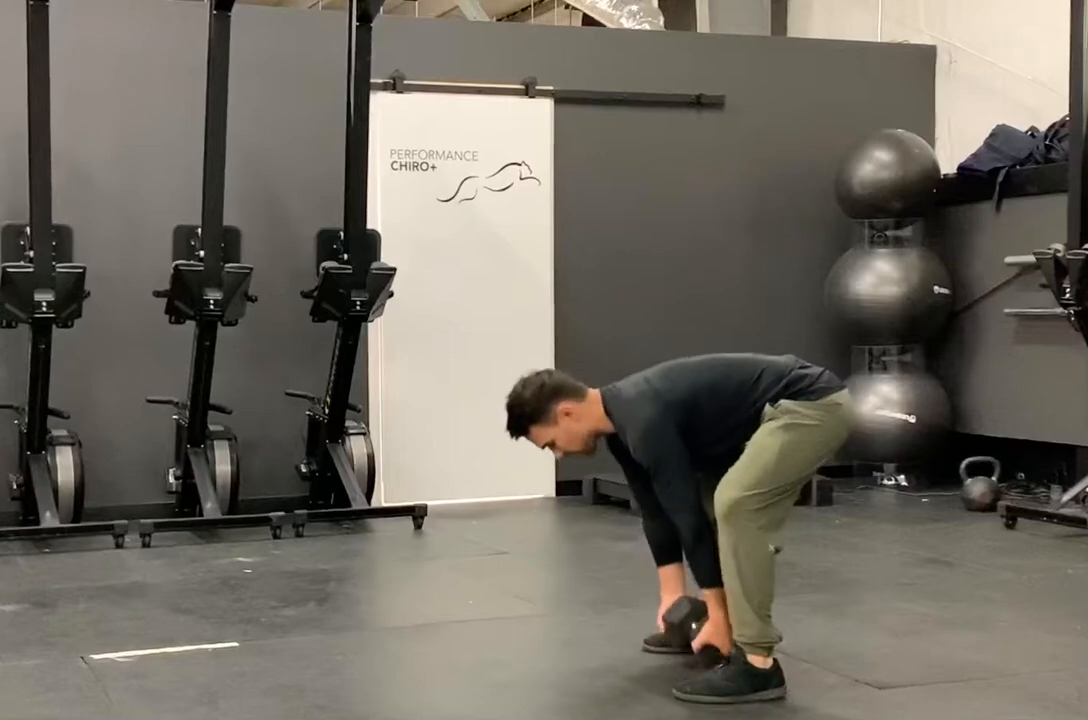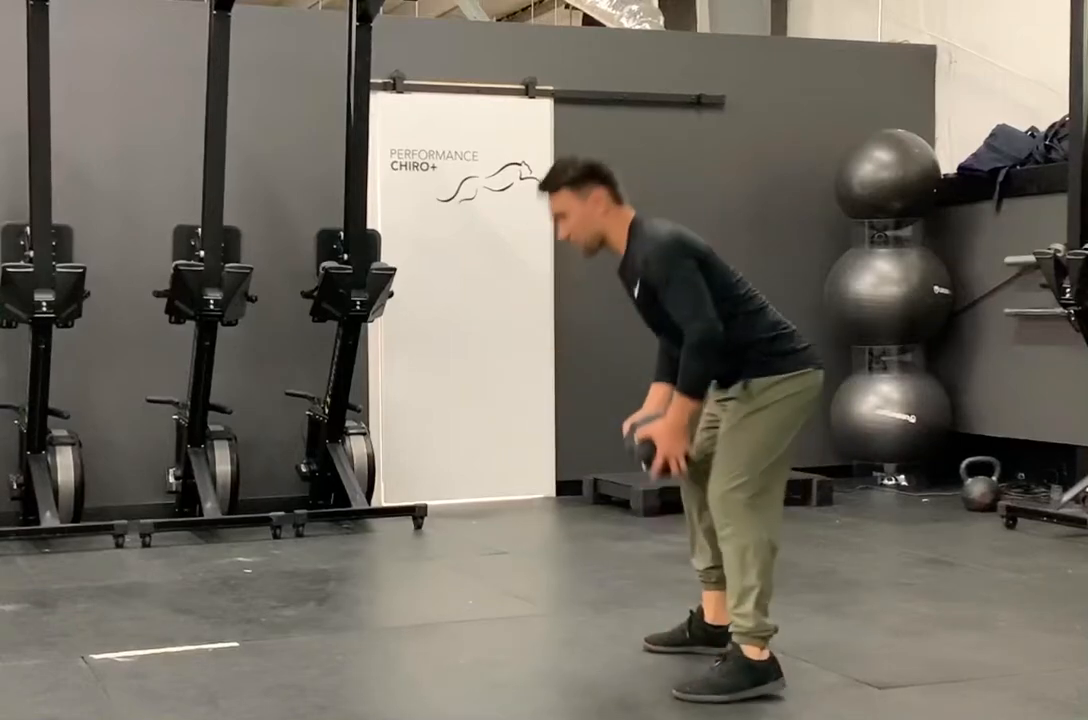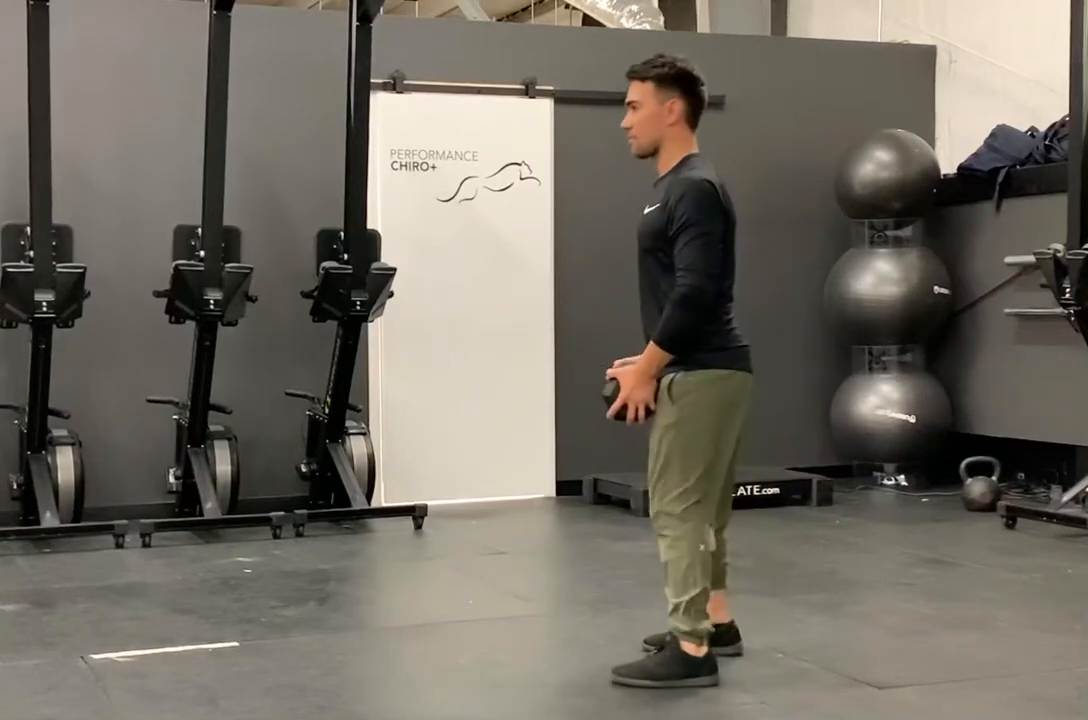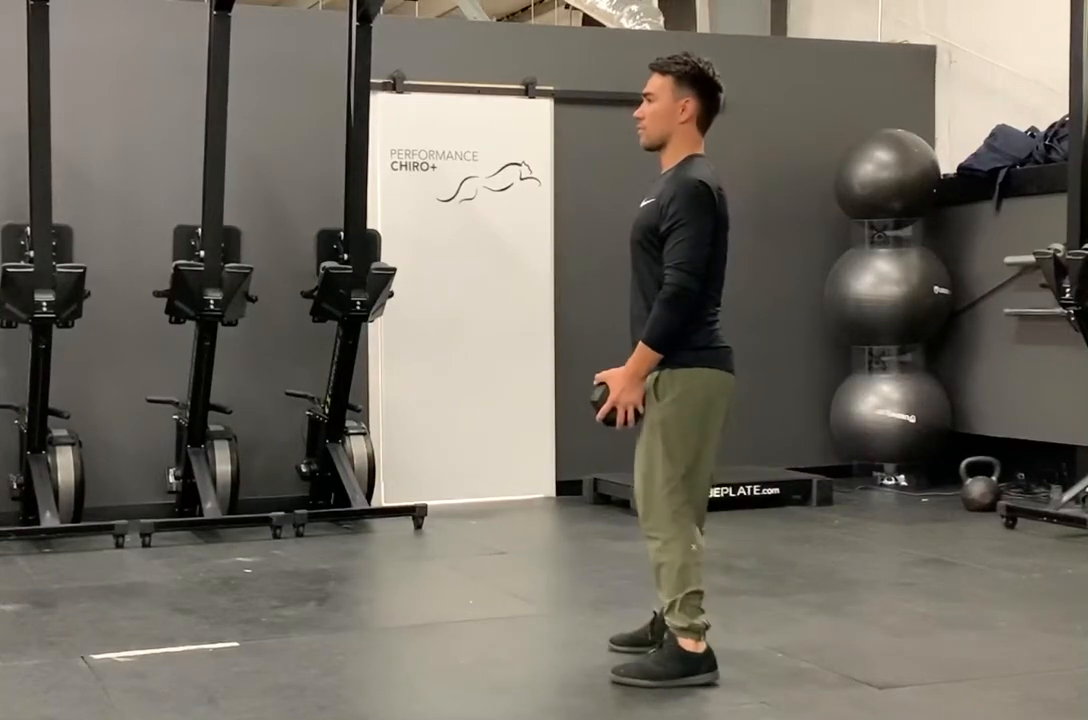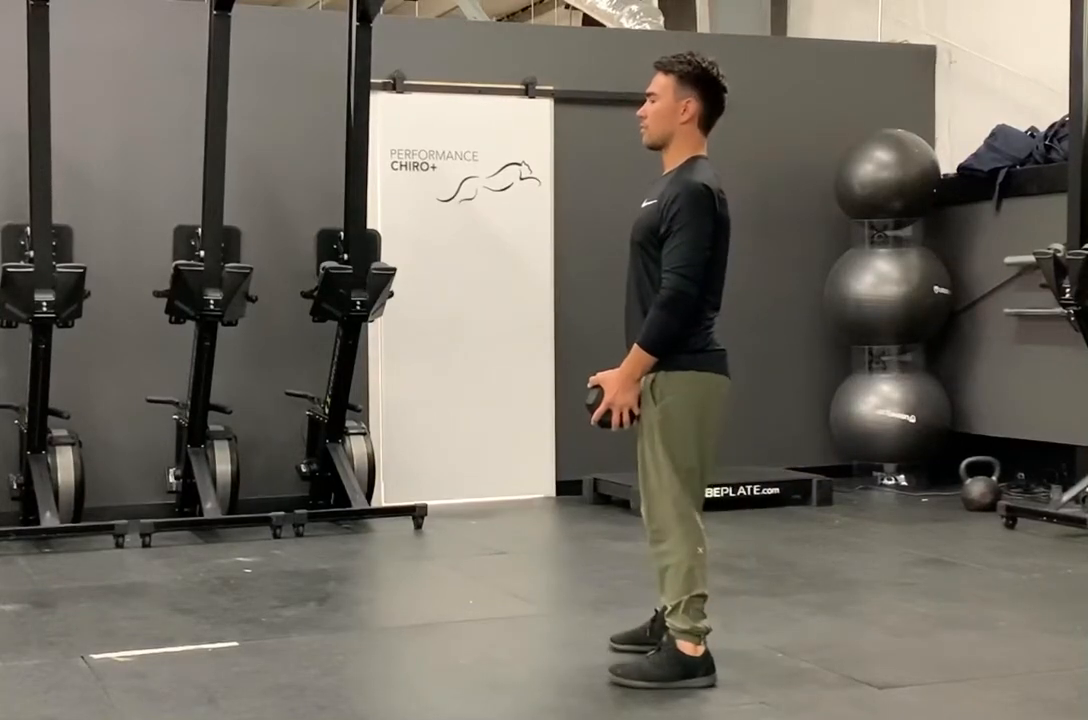
dt=0.4s
person 1, frame 1
left shoulder: (645, 423)
right shoulder: (619, 420)
left elbow: (691, 519)
right elbow: (657, 512)
left wrist: (718, 615)
right wrist: (671, 593)
left hip: (813, 406)
right hip: (786, 405)
right knee: (704, 495)
left ankle: (757, 663)
right ankle: (708, 628)
person 1, frame 2
left shoulder: (661, 249)
right shoulder: (636, 262)
left elbow: (705, 336)
right elbow: (675, 341)
left wrist: (676, 424)
right wrist: (657, 408)
left hip: (777, 375)
right hip: (742, 380)
left knee: (736, 497)
right knee: (703, 492)
left ankle: (754, 655)
right ankle: (714, 618)
person 1, frame 3
left shoulder: (694, 188)
right shoulder: (672, 187)
left elbow: (696, 293)
left wrist: (645, 369)
right wrist: (649, 358)
left hip: (701, 372)
right hip: (699, 368)
left knee: (677, 506)
right knee: (697, 504)
left ankle: (691, 649)
right ankle: (716, 621)
person 1, frame 4
left shoulder: (692, 187)
right shoulder: (676, 185)
left elbow: (680, 293)
left wrist: (632, 371)
right wrist: (638, 367)
left hip: (686, 371)
right hip: (677, 368)
left knee: (666, 506)
right knee: (665, 502)
left ankle: (690, 646)
right ankle: (674, 620)
person 1, frame 5
left shoulder: (694, 190)
right shoulder: (673, 185)
left elbow: (679, 297)
left wrist: (628, 373)
right wrist: (633, 369)
left hip: (681, 374)
right hip: (670, 371)
left knee: (672, 510)
right knee: (664, 505)
left ankle: (688, 648)
right ankle: (673, 619)
